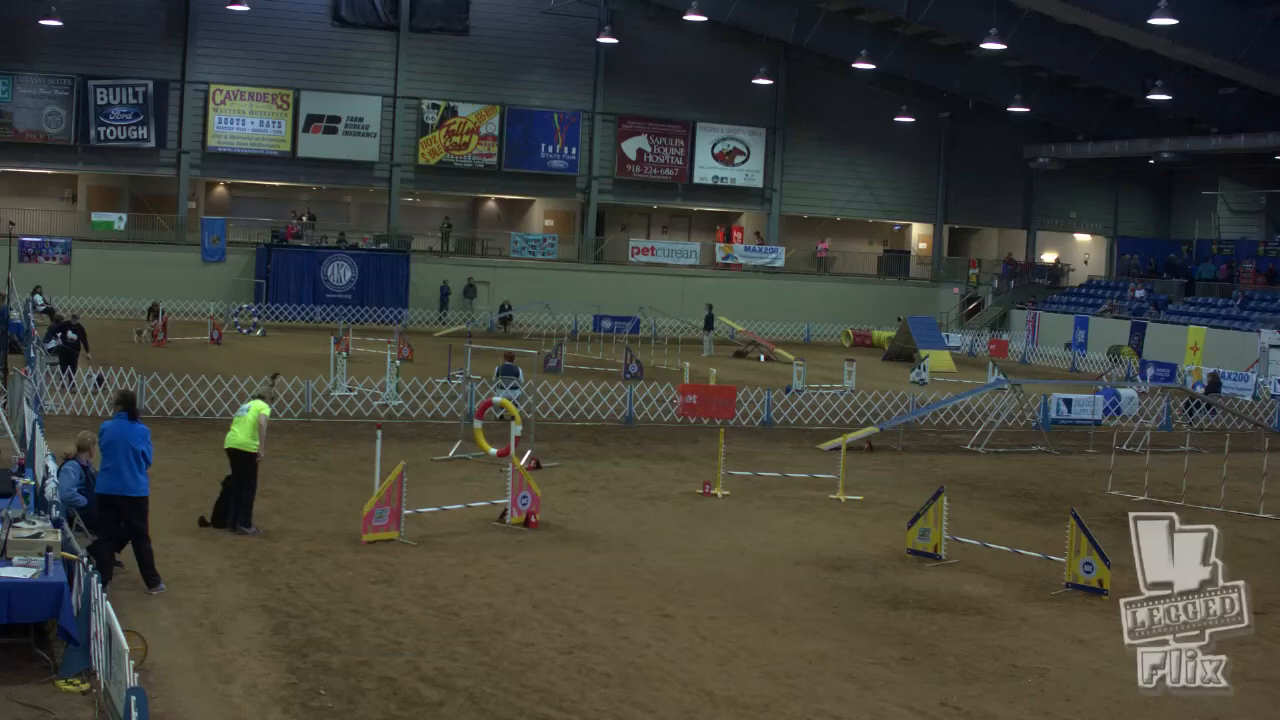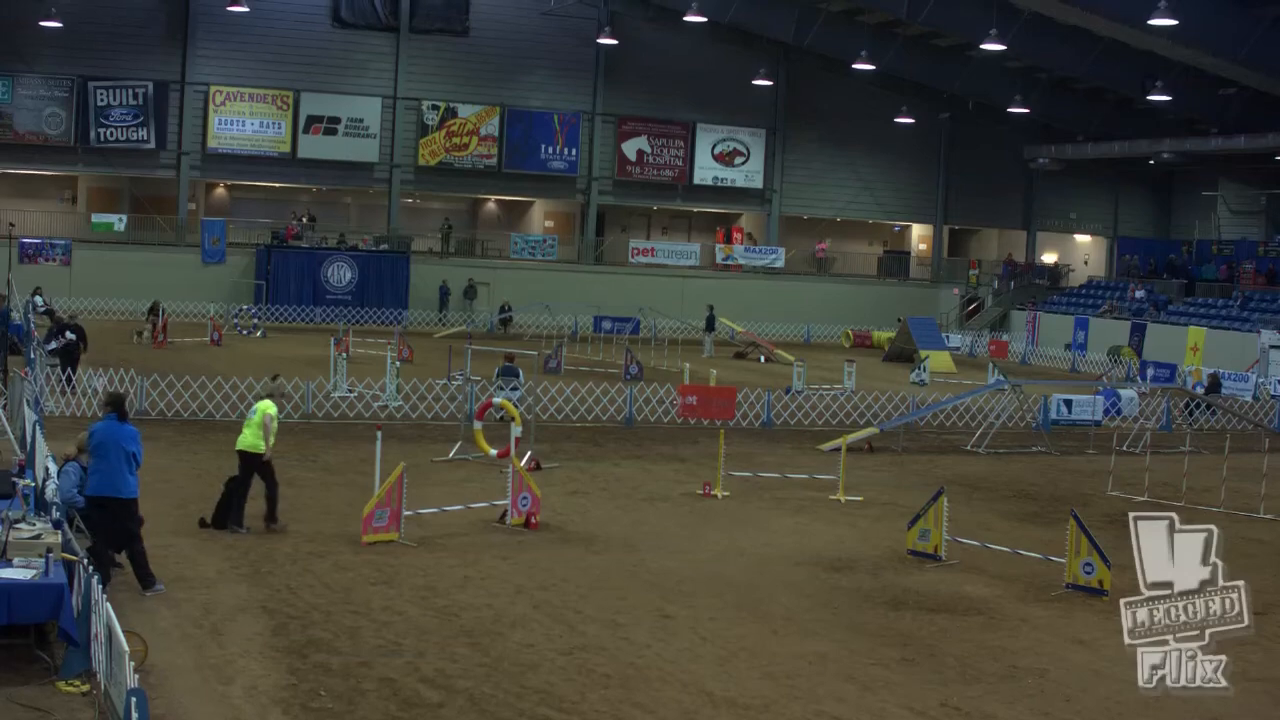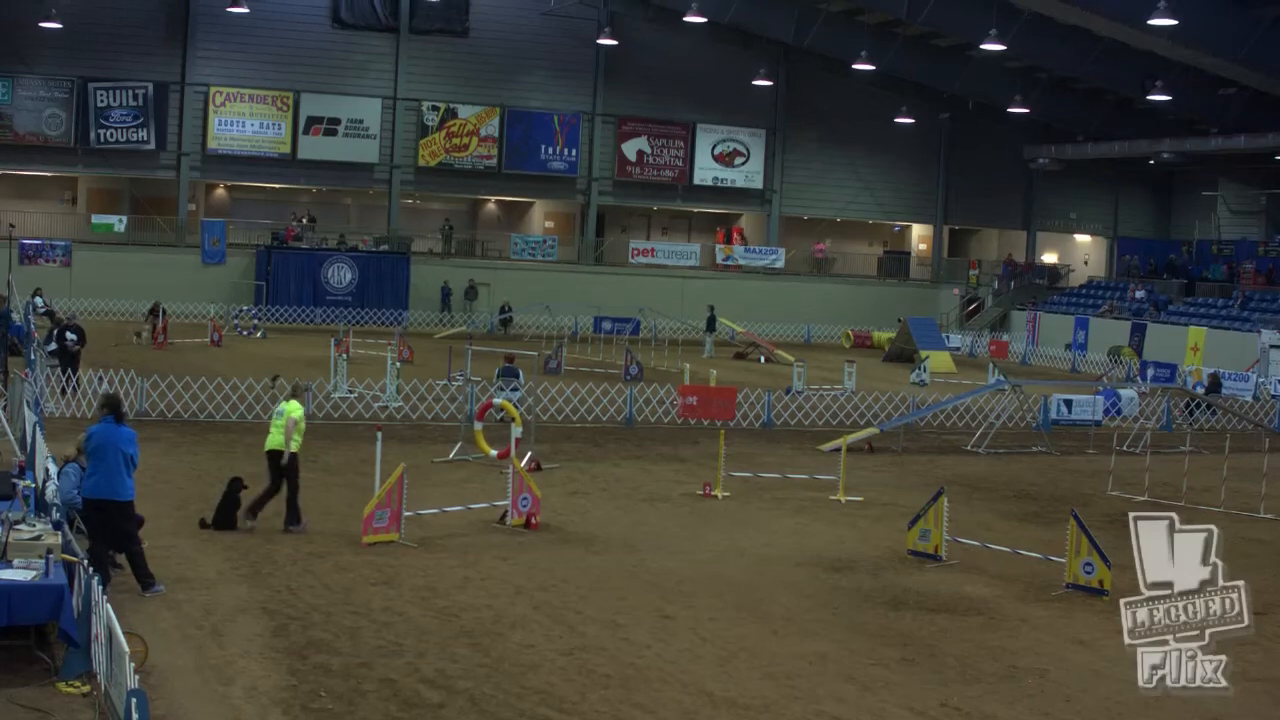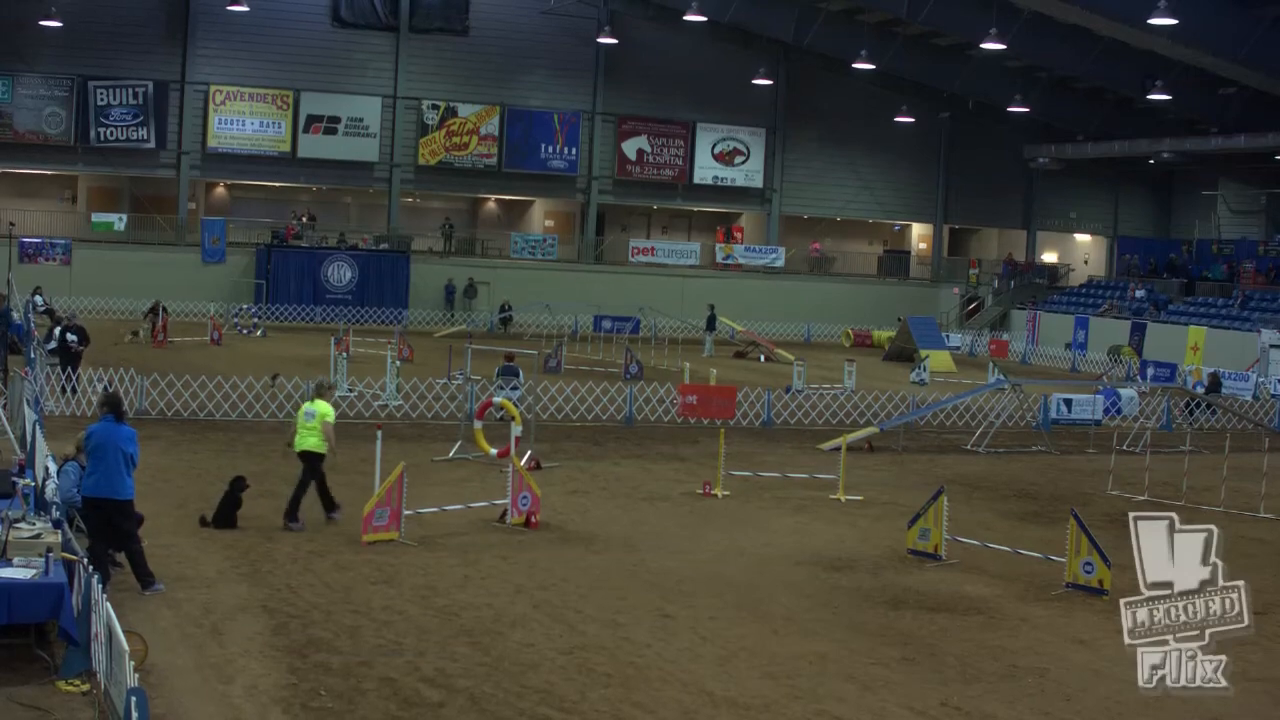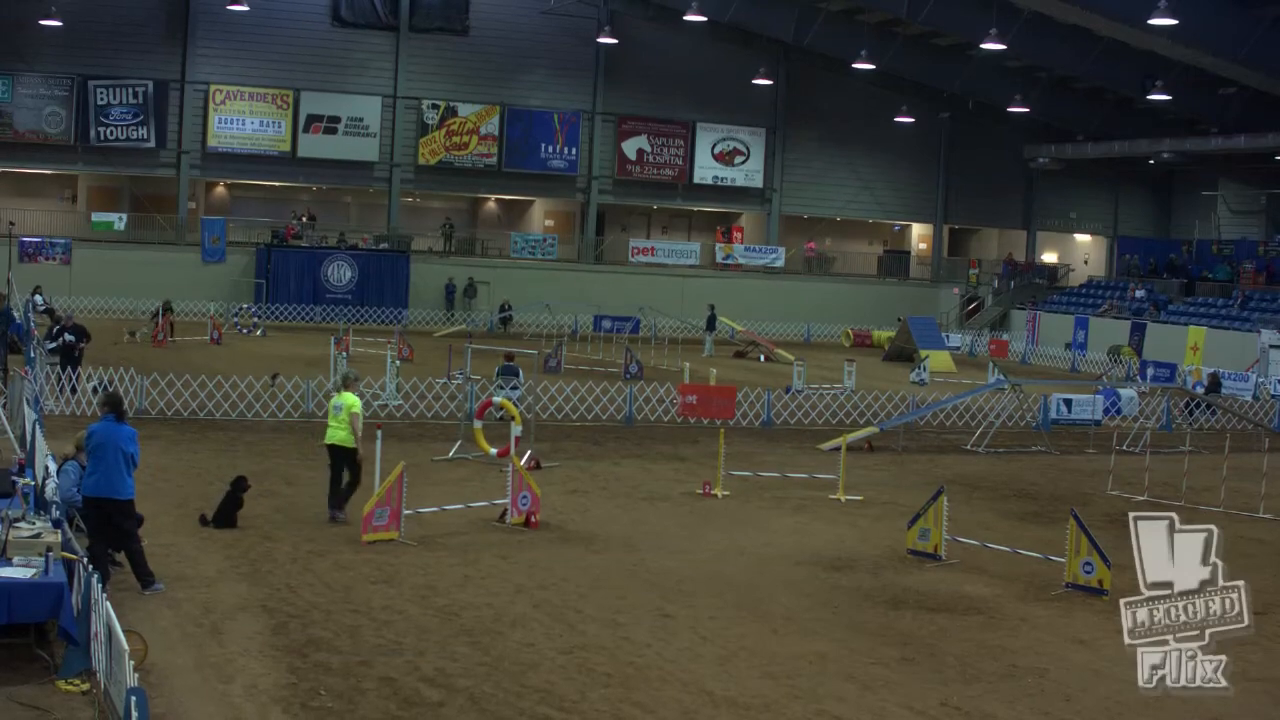
dt=0.3s
person 1, frame 1
left shoulder: (106, 428)
right shoulder: (142, 431)
left elbow: (103, 453)
right elbow: (148, 460)
left hip: (107, 490)
right hip: (135, 491)
left knee: (106, 536)
right knee: (141, 537)
left ankle: (102, 581)
right ankle: (153, 582)
person 1, frame 2
left shoulder: (95, 430)
right shoulder: (132, 432)
left elbow: (91, 455)
right elbow: (138, 461)
left hip: (96, 492)
right hip: (124, 492)
left knee: (100, 538)
right knee: (133, 538)
left ankle: (101, 583)
right ankle: (148, 583)
person 1, frame 3
left shoulder: (92, 433)
right shoulder: (129, 434)
left elbow: (87, 458)
right elbow: (134, 463)
left hip: (93, 494)
right hip: (121, 494)
left knee: (98, 540)
right knee: (131, 540)
left ankle: (101, 584)
right ankle: (147, 584)
person 1, frame 4
left shoulder: (92, 432)
right shoulder: (129, 434)
left elbow: (87, 457)
right elbow: (134, 462)
left hip: (93, 493)
right hip: (121, 493)
left knee: (98, 539)
right knee: (130, 539)
left ankle: (101, 582)
right ankle: (147, 582)
person 1, frame 5
left shoulder: (93, 431)
right shoulder: (130, 433)
left elbow: (87, 457)
right elbow: (135, 462)
left hip: (93, 492)
right hip: (121, 493)
left knee: (97, 539)
right knee: (130, 538)
left ankle: (100, 582)
right ankle: (147, 582)
